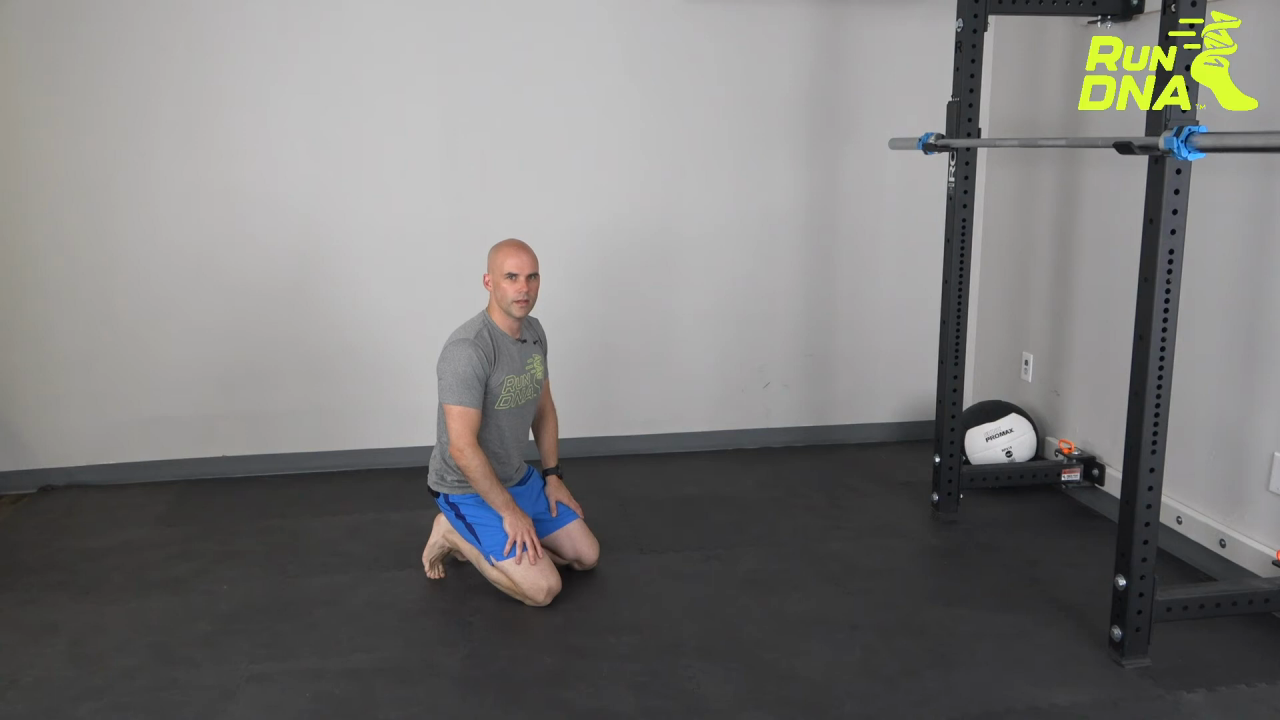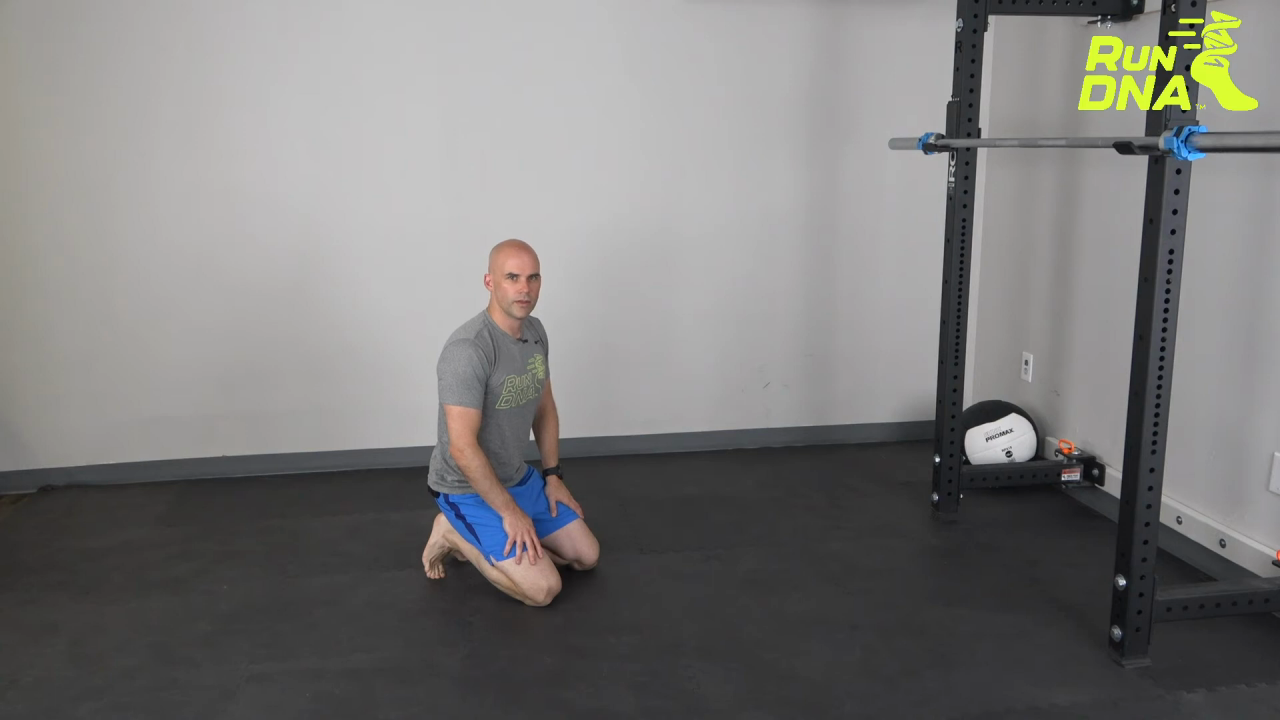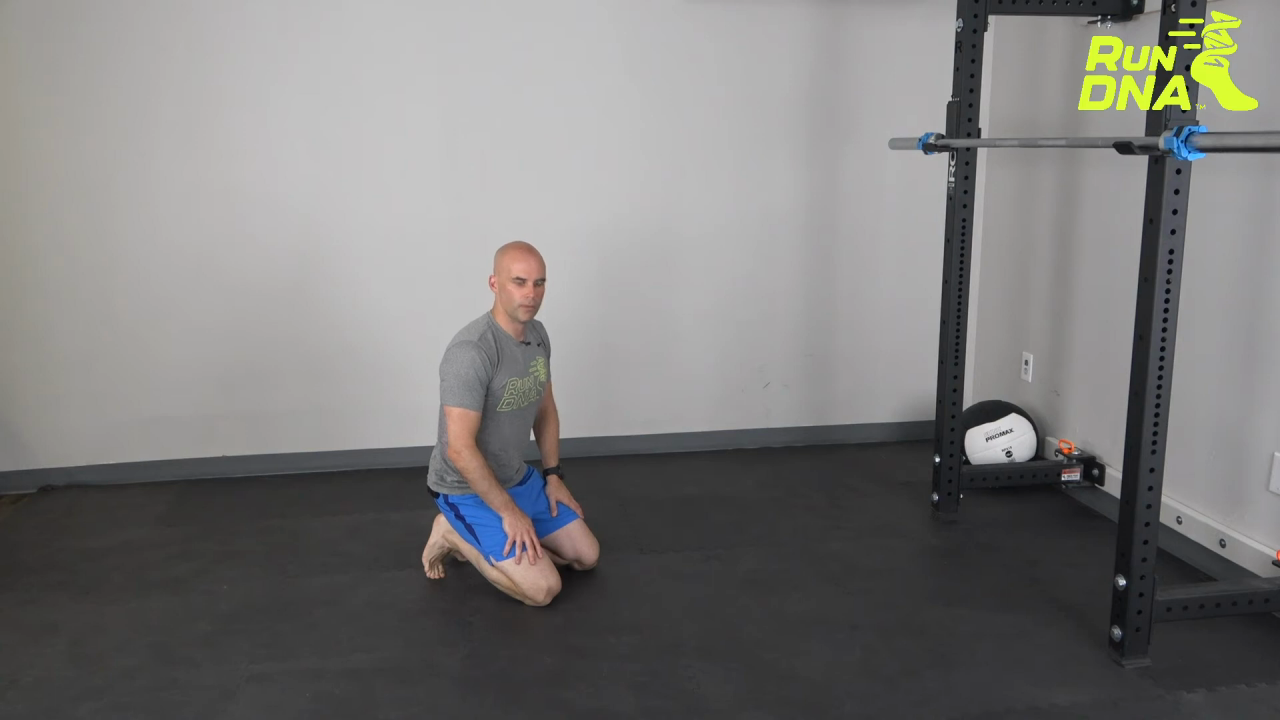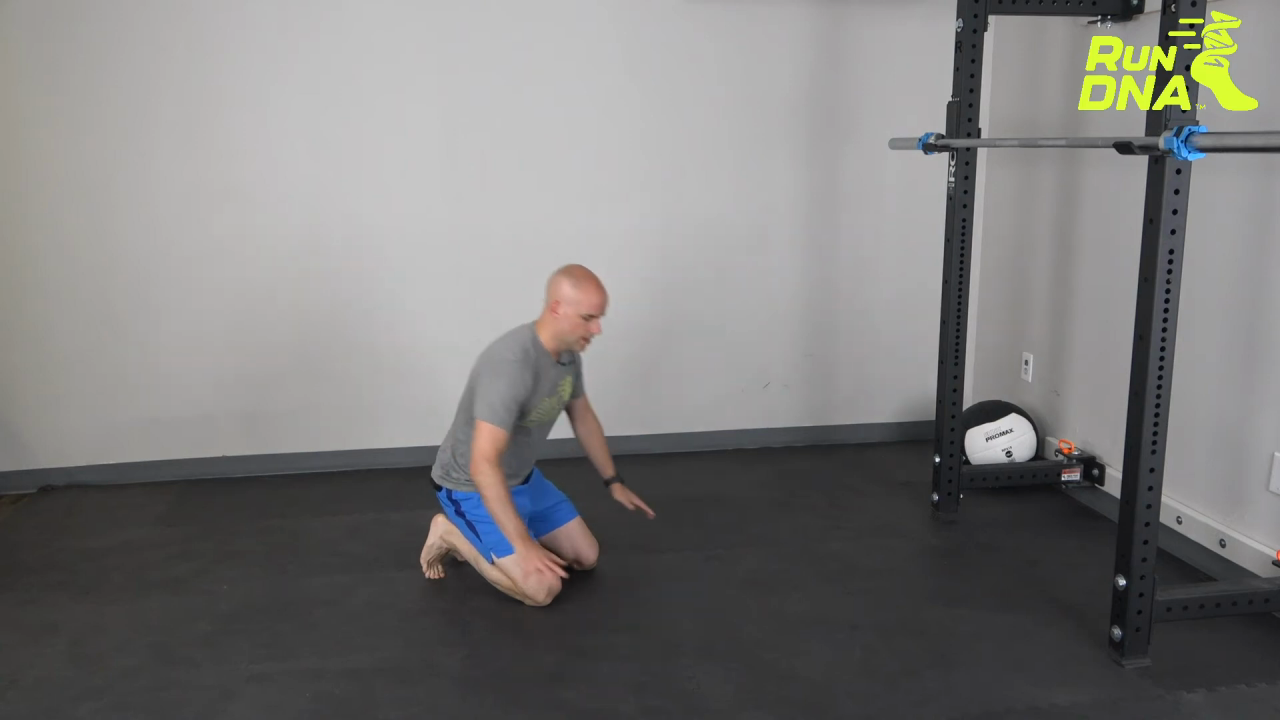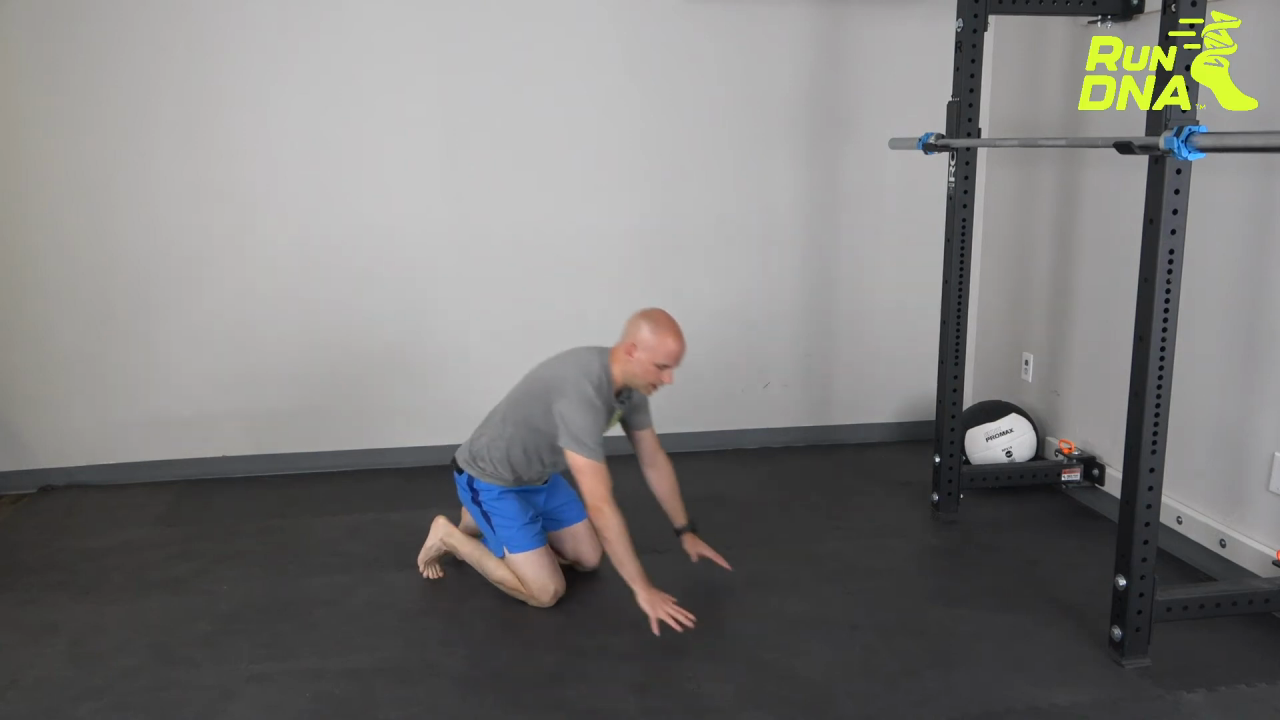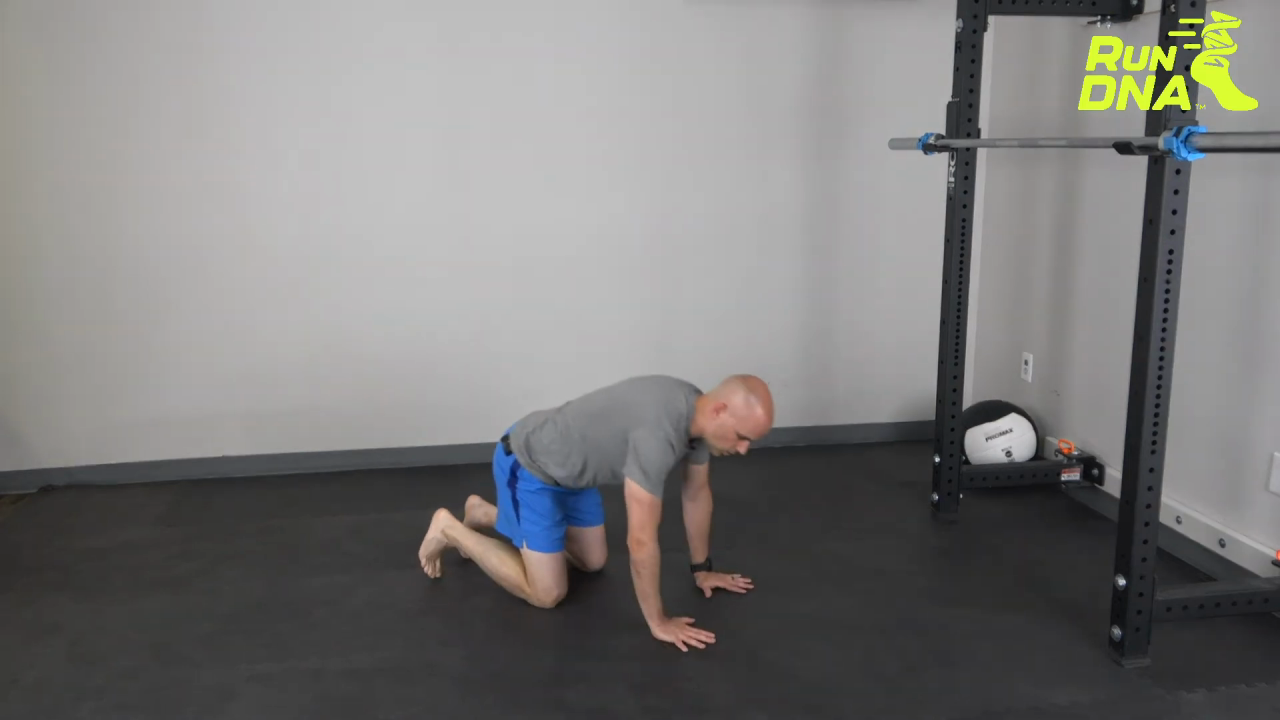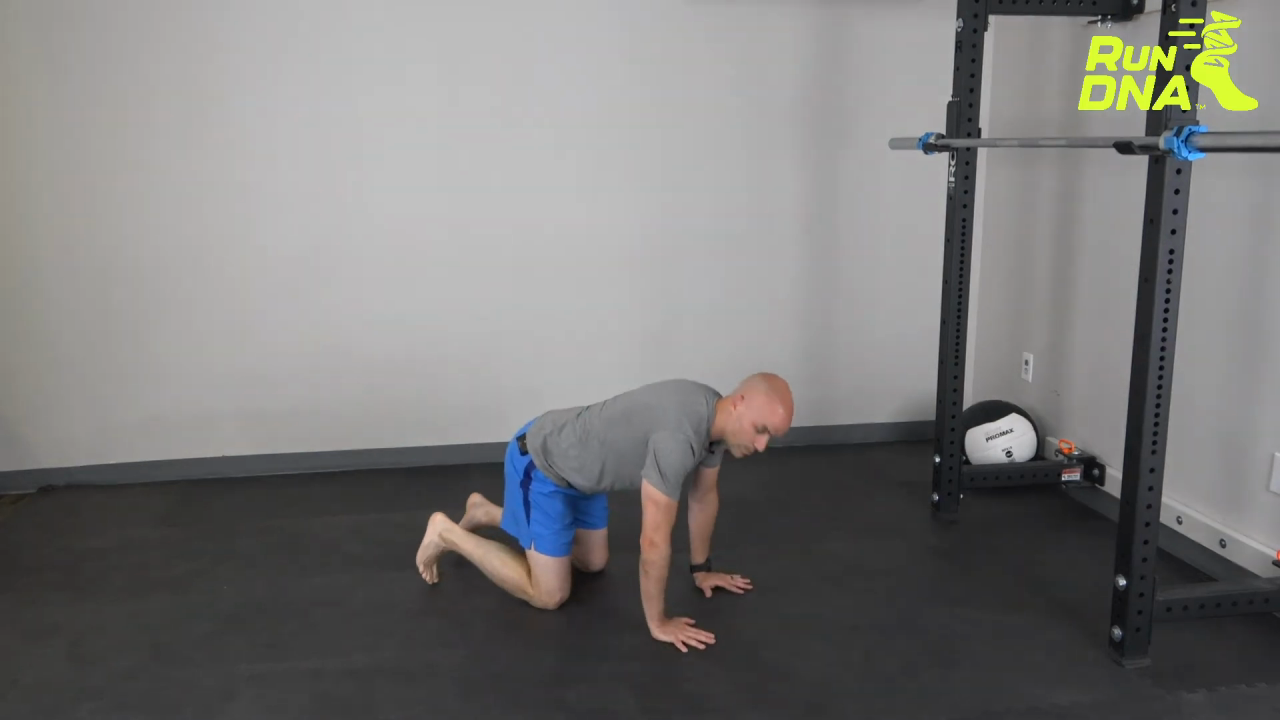
dt=0.5s
person 1, frame 1
left shoulder: (534, 332)
right shoulder: (468, 350)
left elbow: (543, 408)
right elbow: (463, 448)
left wrist: (552, 476)
right wrist: (510, 512)
left hip: (519, 477)
right hip: (469, 490)
left knee: (586, 556)
right knee: (543, 589)
left ankle: (479, 538)
right ankle: (454, 534)
person 1, frame 2
left shoulder: (535, 332)
right shoulder: (468, 350)
left elbow: (544, 408)
right elbow: (463, 448)
left wrist: (553, 476)
right wrist: (509, 512)
left hip: (519, 477)
right hip: (469, 489)
left knee: (586, 556)
right knee: (542, 588)
left ankle: (485, 537)
right ankle: (455, 533)
person 1, frame 3
left shoulder: (537, 334)
right shoulder: (472, 352)
left elbow: (545, 409)
right elbow: (459, 448)
left wrist: (553, 475)
right wrist: (508, 511)
left hip: (521, 479)
right hip: (469, 490)
left knee: (586, 556)
right knee: (543, 588)
left ankle: (480, 537)
right ankle: (454, 535)
person 1, frame 4
left shoulder: (568, 353)
right shoulder: (511, 366)
left elbow: (583, 418)
right elbow: (483, 464)
left wrist: (613, 482)
right wrist: (522, 545)
left hip: (524, 479)
right hip: (473, 487)
left knee: (586, 557)
right knee: (543, 589)
left ankle: (499, 529)
right ankle: (453, 533)
person 1, frame 5
left shoulder: (630, 385)
right shoulder: (581, 394)
left elbow: (654, 461)
right elbow: (600, 505)
left wrist: (686, 531)
right wrist: (642, 589)
right hip: (493, 478)
left knee: (587, 559)
right knee: (546, 591)
left ankle: (481, 523)
right ankle: (450, 536)
person 1, frame 6
left shoulder: (698, 413)
right shoulder: (659, 432)
left elbow: (696, 495)
right elbow: (641, 541)
left wrist: (702, 568)
right wrist: (658, 621)
left hip: (568, 465)
right hip: (529, 466)
left knee: (594, 563)
right knee: (547, 593)
left ankle: (487, 513)
right ankle: (451, 530)
person 1, frame 7
left shoulder: (716, 417)
right shoulder: (679, 436)
left elbow: (703, 496)
right elbow: (654, 541)
left wrist: (701, 568)
right wrist: (658, 622)
left hip: (575, 463)
right hip: (540, 463)
left knee: (592, 564)
right knee: (549, 595)
left ankle: (487, 512)
right ankle: (448, 534)
